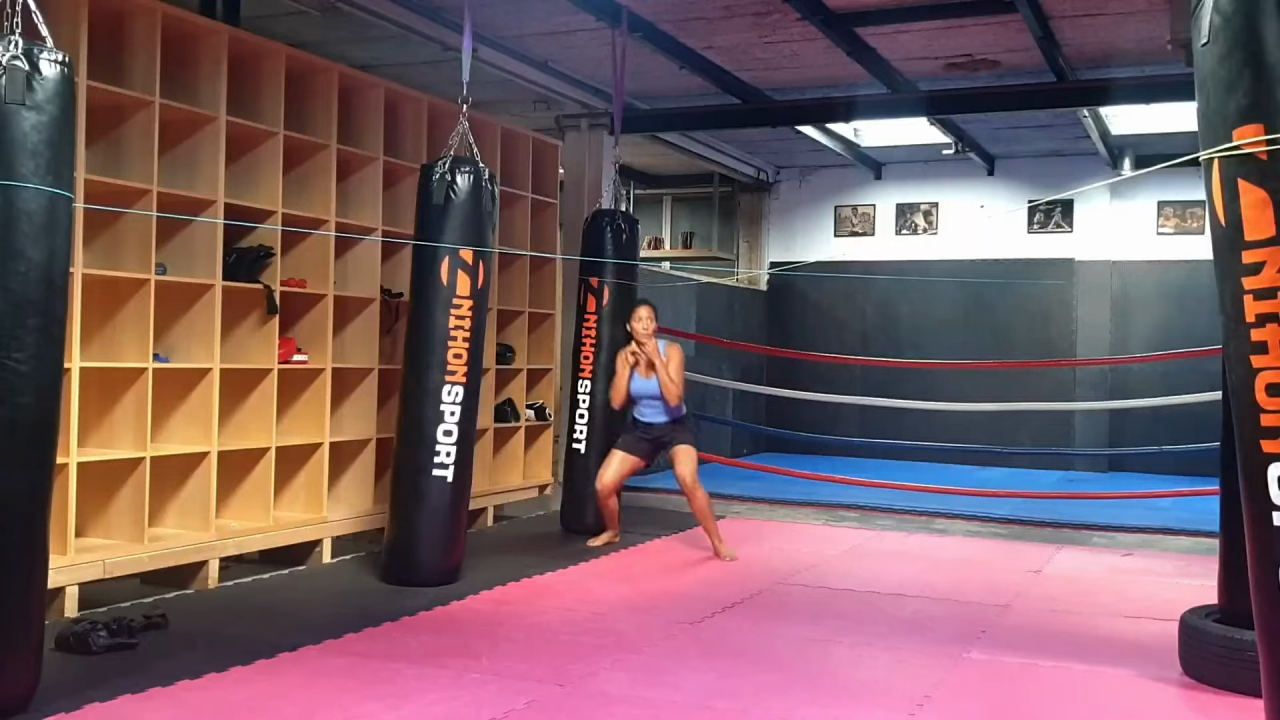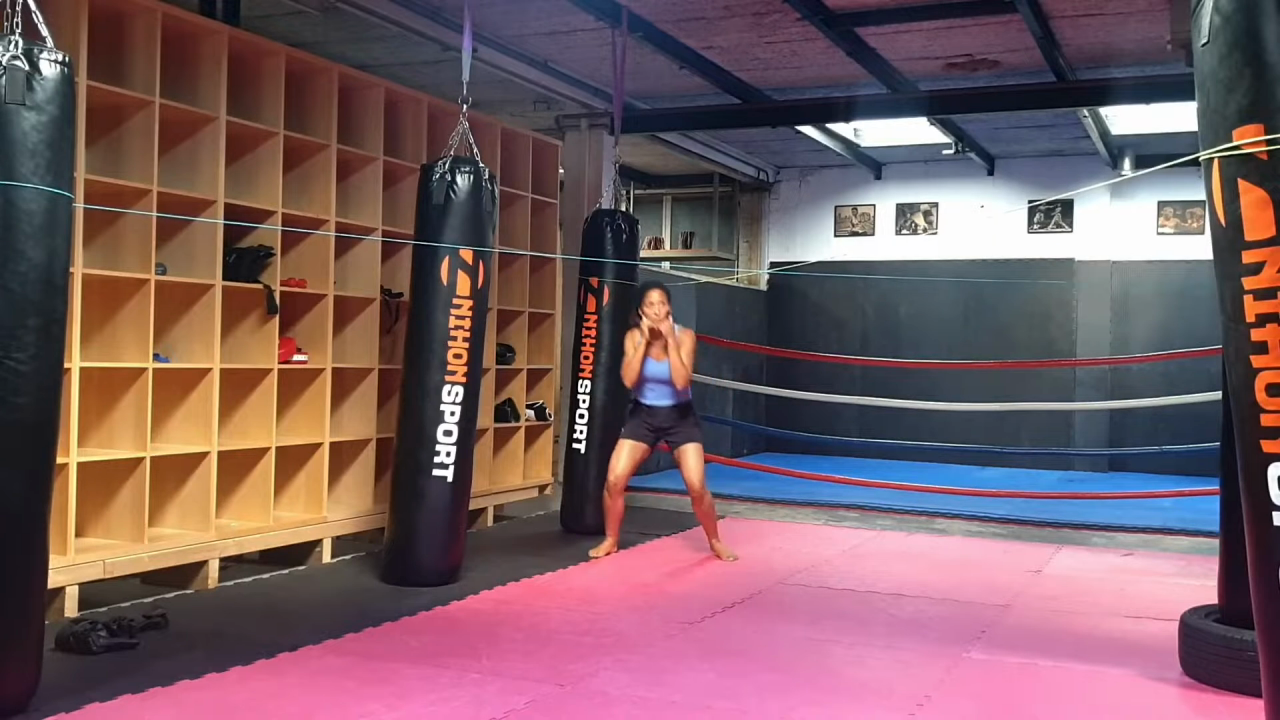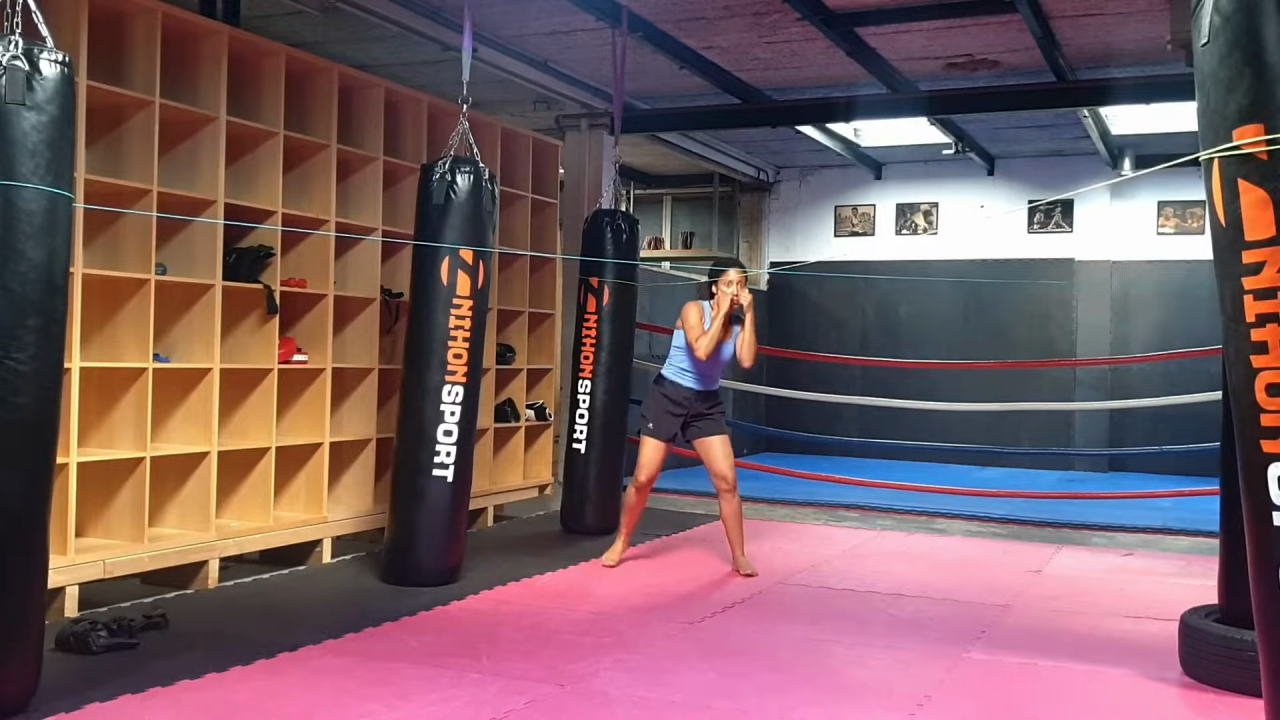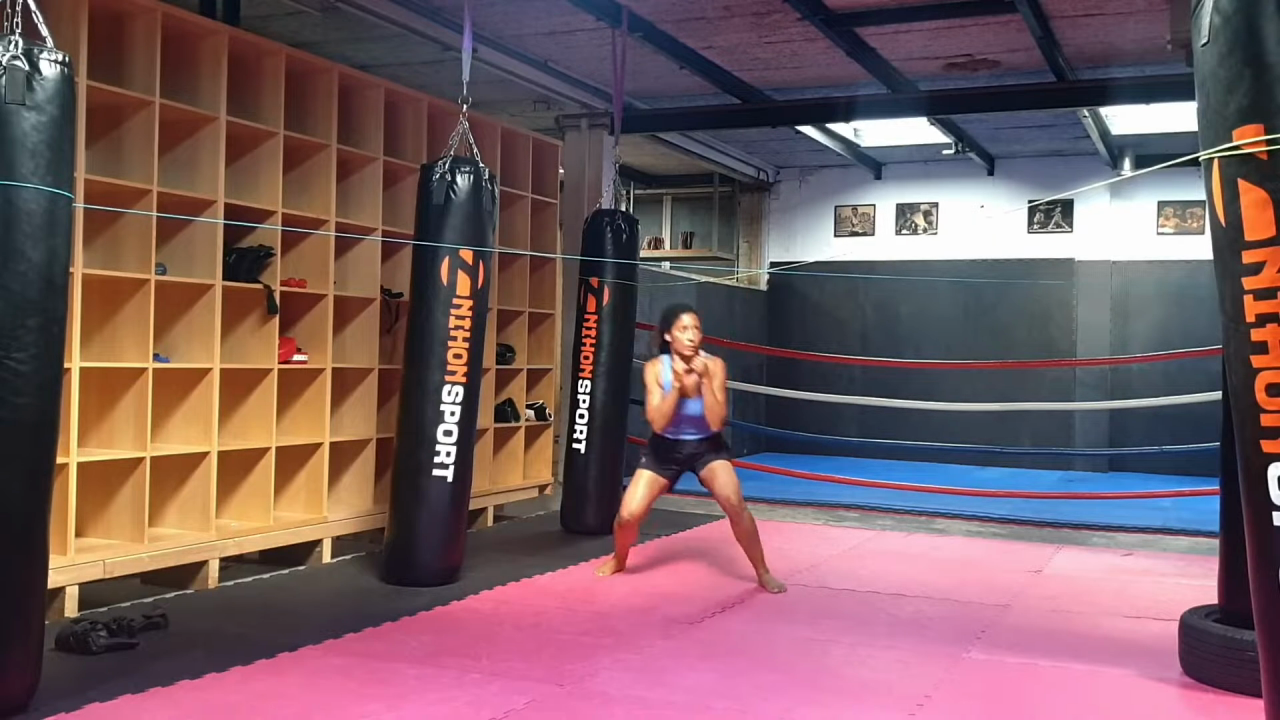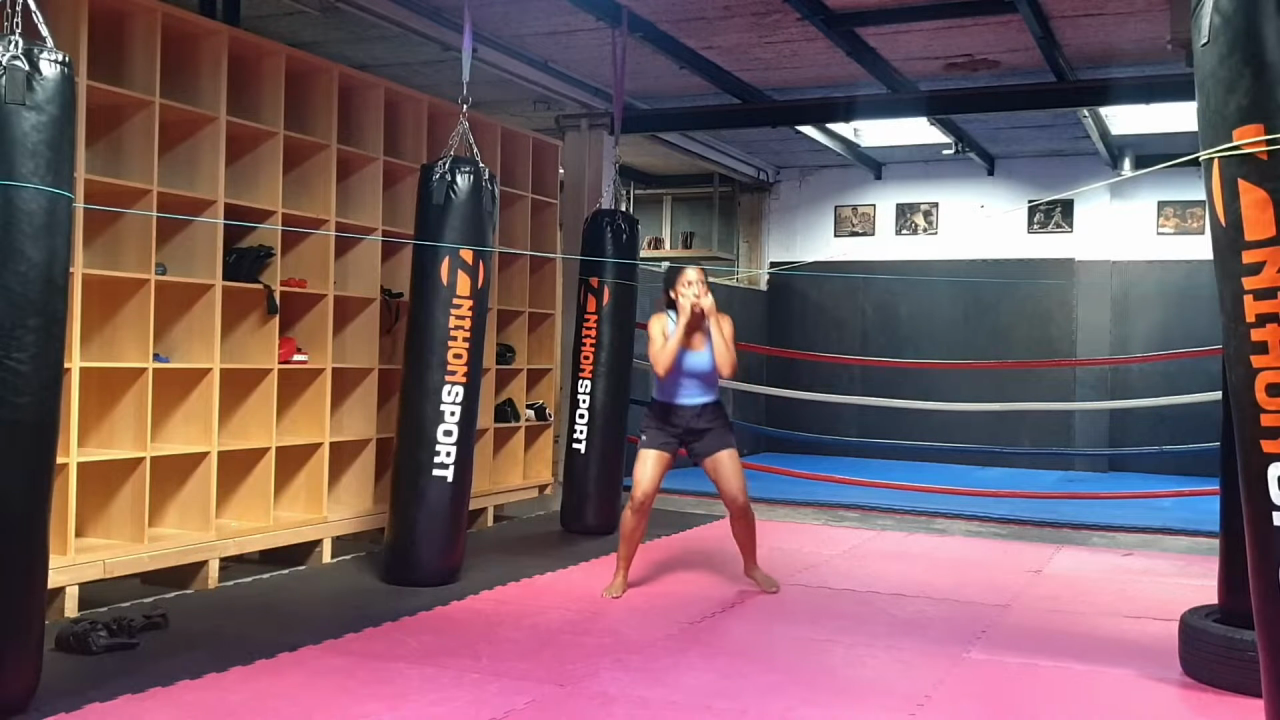
dt=1s
person 1, frame 1
left shoulder: (673, 352)
right shoulder: (625, 356)
left elbow: (674, 399)
right elbow: (616, 402)
left wrist: (657, 361)
right wrist: (626, 366)
left hip: (674, 429)
right hip: (640, 429)
left knee: (689, 482)
right knee: (603, 485)
left ankle: (718, 543)
right ankle: (613, 531)
person 1, frame 2
left shoulder: (684, 336)
right shoulder: (633, 337)
left elbow: (682, 383)
right elbow: (628, 380)
left wrist: (668, 340)
right wrist: (643, 340)
left hip: (680, 415)
right hip: (643, 414)
left knee: (696, 486)
right knee: (615, 480)
left ankle: (715, 542)
right ankle: (611, 541)
person 1, frame 3
left shoulder: (739, 320)
right shoulder: (694, 310)
left elbow: (747, 360)
right elbow: (702, 352)
left wrist: (748, 314)
right wrist: (721, 313)
left hip: (707, 402)
right hip: (668, 398)
left knee: (727, 481)
right knee: (644, 479)
left ankle: (739, 555)
right ankle: (620, 544)
person 1, frame 4
left shoulder: (713, 365)
right shoulder: (655, 368)
left elbow: (716, 423)
right elbow: (657, 424)
left wrist: (703, 378)
right wrist: (678, 383)
left hip: (707, 446)
right hip: (666, 448)
left knee: (735, 503)
right knee: (629, 514)
left ankle: (763, 573)
right ankle: (618, 559)
person 1, frame 5
left shoulder: (722, 323)
right shoulder: (660, 323)
left elbow: (727, 370)
right elbow: (661, 369)
left wrist: (710, 318)
right wrist: (684, 320)
left hip: (710, 418)
right hip: (666, 416)
left knee: (739, 501)
right knee: (640, 497)
left ankle: (752, 569)
right ankle: (620, 576)
